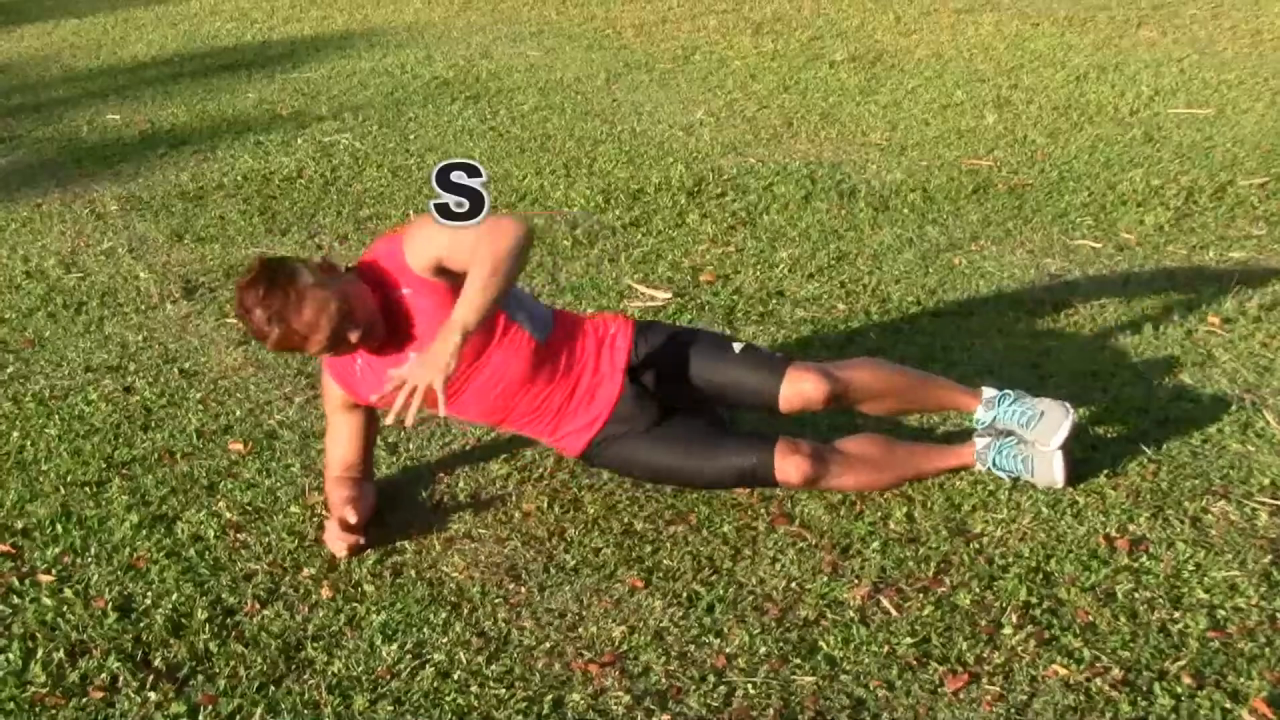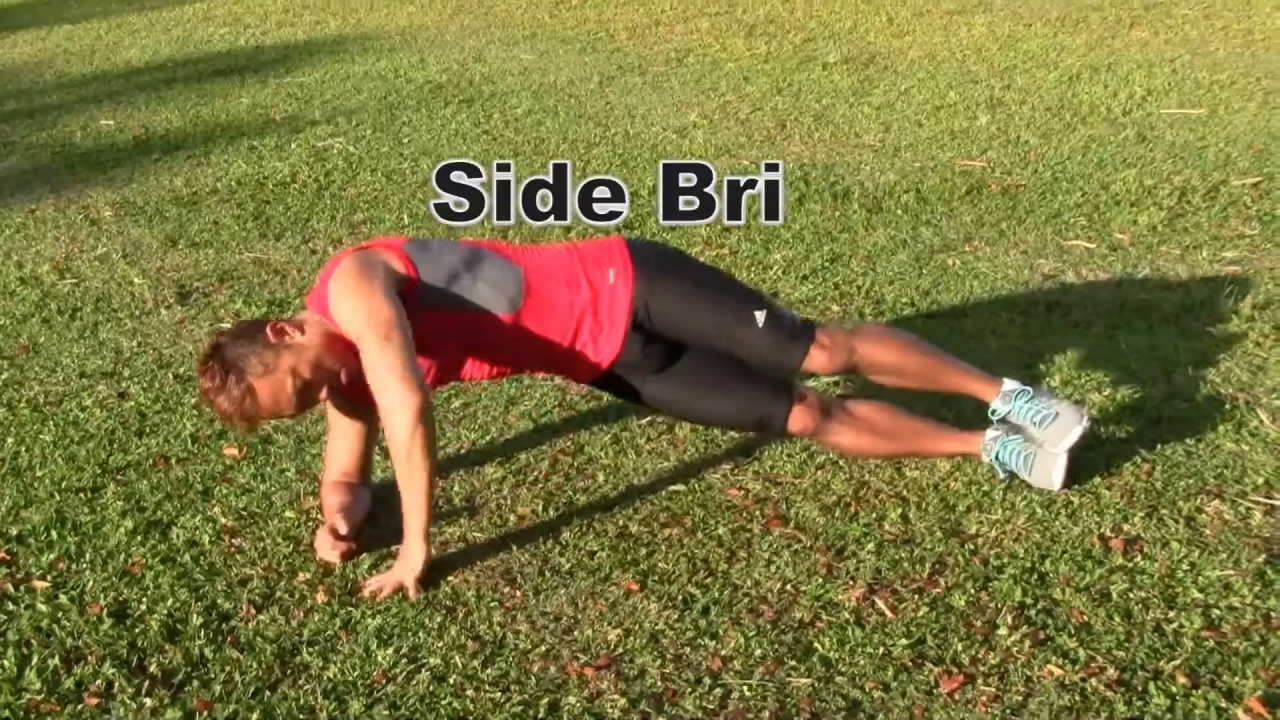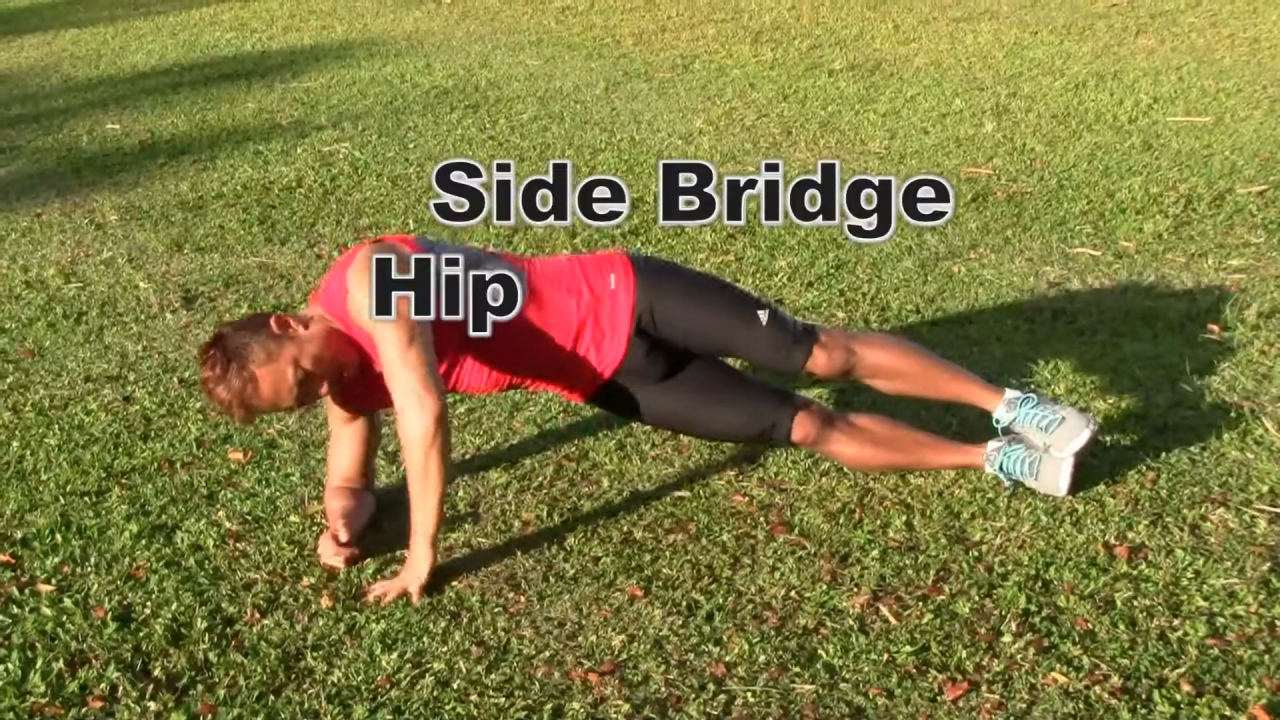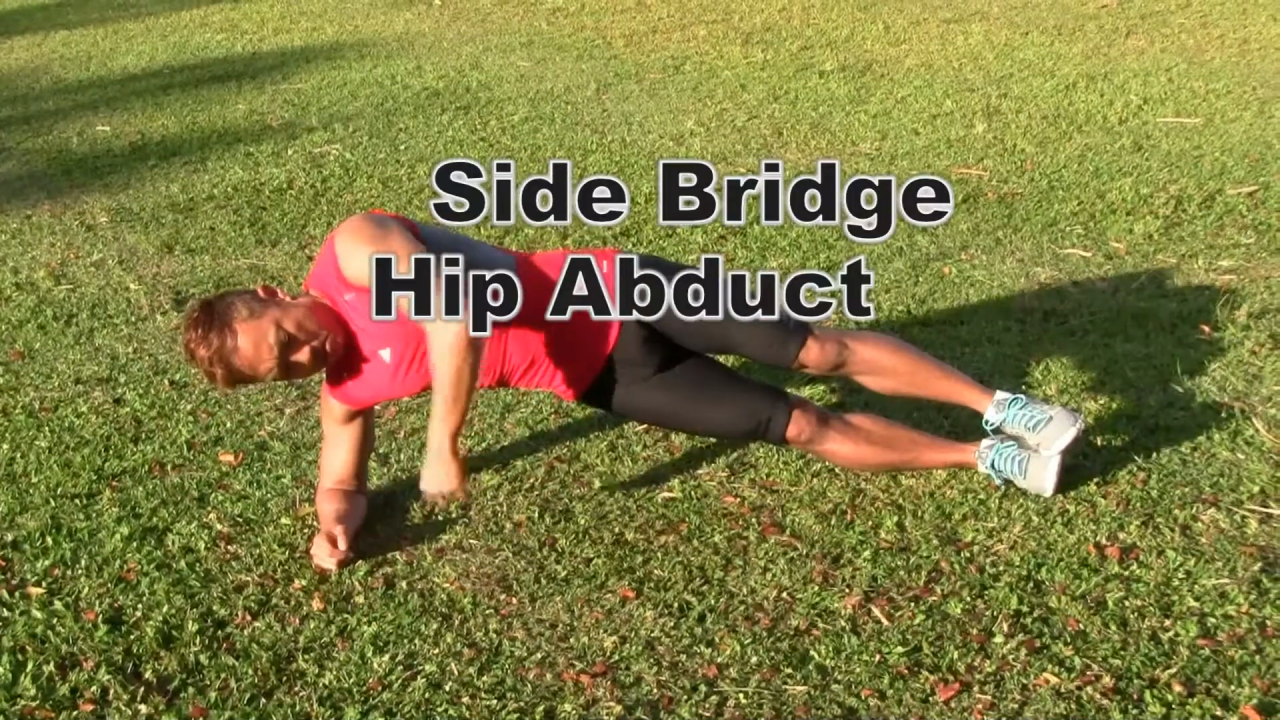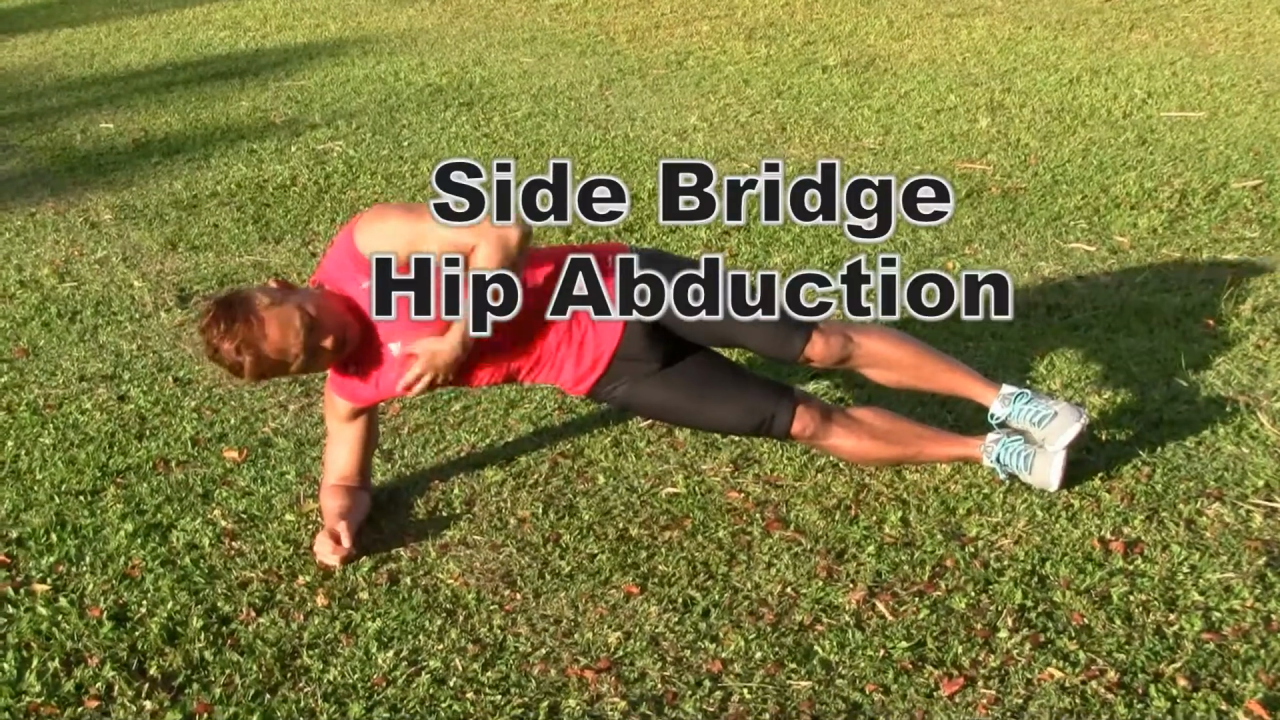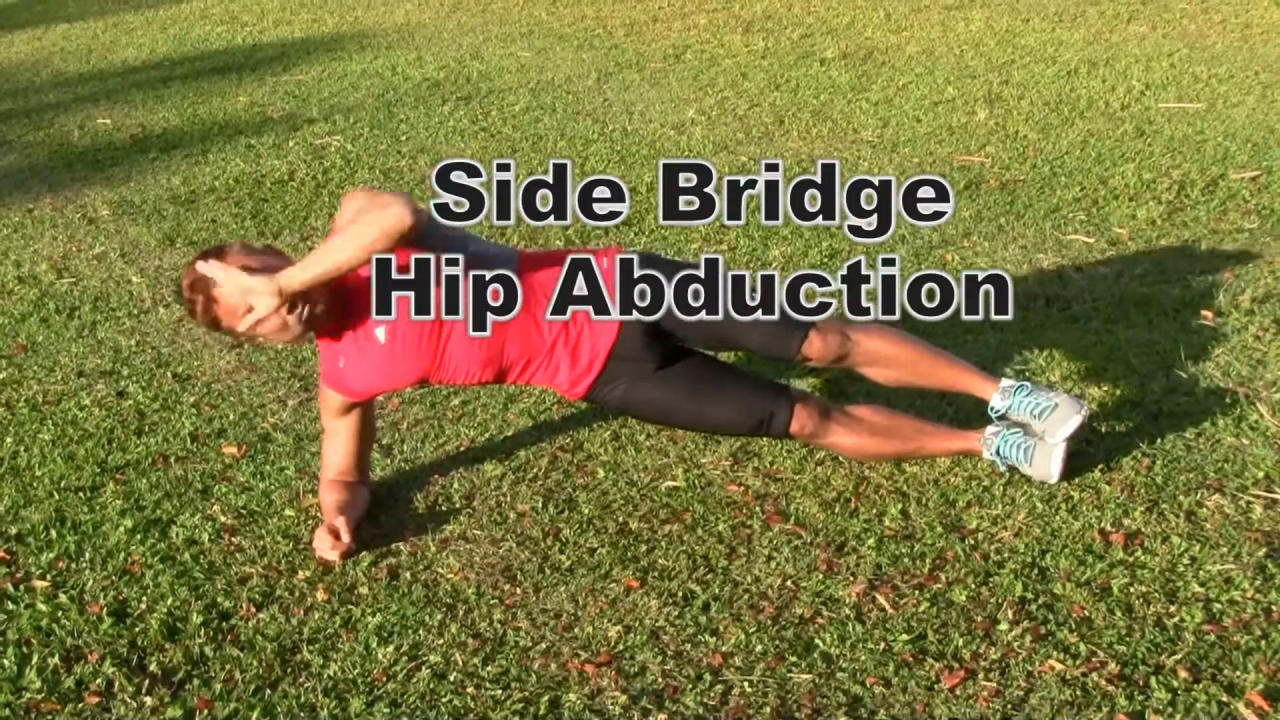
dt=0.4s
person 1, frame 1
left shoulder: (414, 247)
right shoulder: (346, 375)
left elbow: (512, 235)
right elbow: (348, 467)
left wrist: (444, 348)
right wrist: (347, 508)
left hip: (626, 355)
right hip: (603, 435)
left knee: (814, 387)
right knee: (802, 465)
left ankle: (990, 404)
right ankle: (980, 455)
person 1, frame 2
left shoulder: (349, 283)
right shoulder: (347, 384)
left elbow: (409, 411)
right elbow: (345, 477)
left wrist: (417, 548)
right wrist: (336, 522)
left hip: (623, 284)
right hip: (612, 361)
left knee: (824, 353)
right knee: (807, 419)
left ankle: (1005, 397)
right ankle: (988, 448)
person 1, frame 3
left shoulder: (365, 275)
right shoulder: (350, 390)
left elbow: (425, 411)
right elbow: (348, 484)
left wrist: (422, 553)
right wrist: (339, 527)
left hip: (624, 298)
right hip: (610, 381)
left knee: (825, 352)
right knee: (808, 428)
left ankle: (1009, 405)
right ankle: (994, 461)
person 1, frame 4
left shoulder: (354, 247)
right shoulder: (343, 386)
left elbow: (456, 320)
right elbow: (341, 481)
left wrist: (445, 450)
right wrist: (334, 525)
left hip: (615, 297)
right hip: (601, 383)
left knee: (820, 348)
right knee: (804, 430)
left ankle: (999, 406)
right ankle: (985, 460)
person 1, frame 5
left shoulder: (365, 243)
right shoulder: (350, 389)
left elbow: (507, 230)
right elbow: (344, 478)
left wrist: (459, 336)
right wrist: (336, 524)
left hip: (619, 289)
right hip: (604, 376)
left knee: (822, 340)
right knee: (807, 425)
left ankle: (1005, 402)
right ankle: (989, 456)
person 1, frame 6
left shoulder: (356, 218)
right shoulder: (343, 376)
left elbow: (400, 216)
right elbow: (345, 473)
left wrist: (280, 284)
right wrist: (335, 515)
left hip: (615, 292)
right hip: (604, 376)
left knee: (824, 341)
right knee: (808, 422)
left ankle: (1006, 395)
right ankle: (988, 448)
